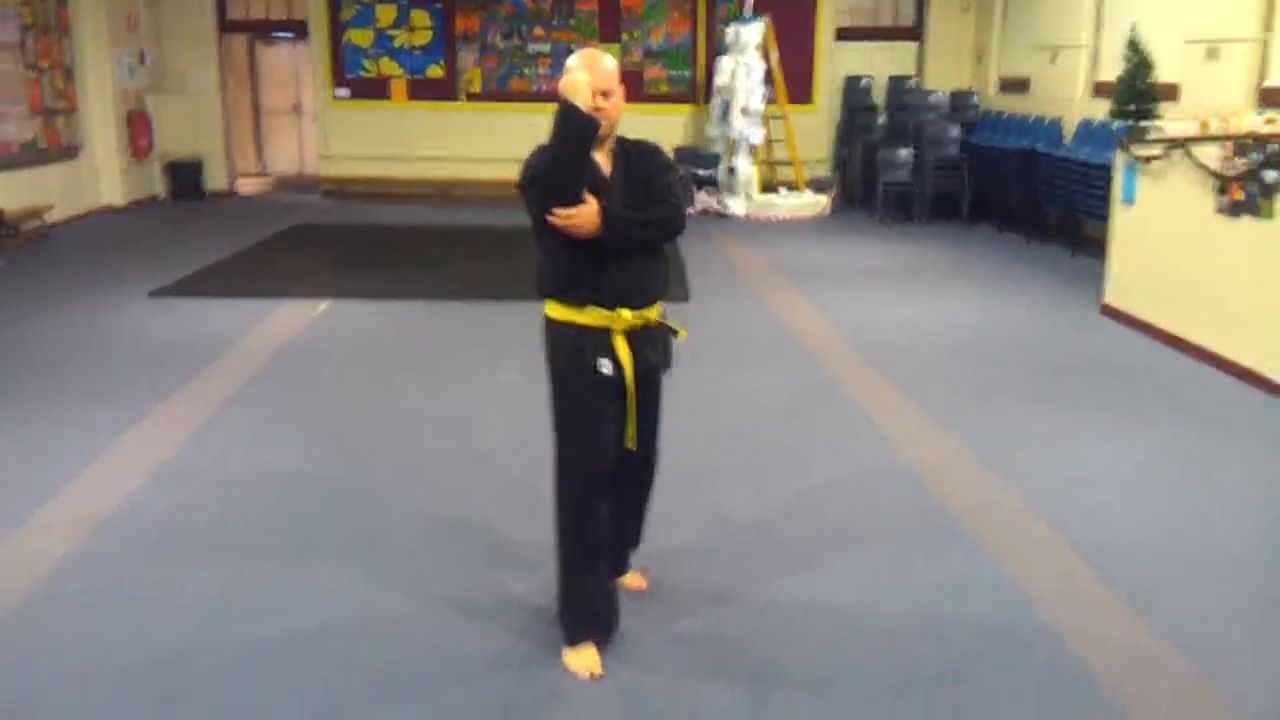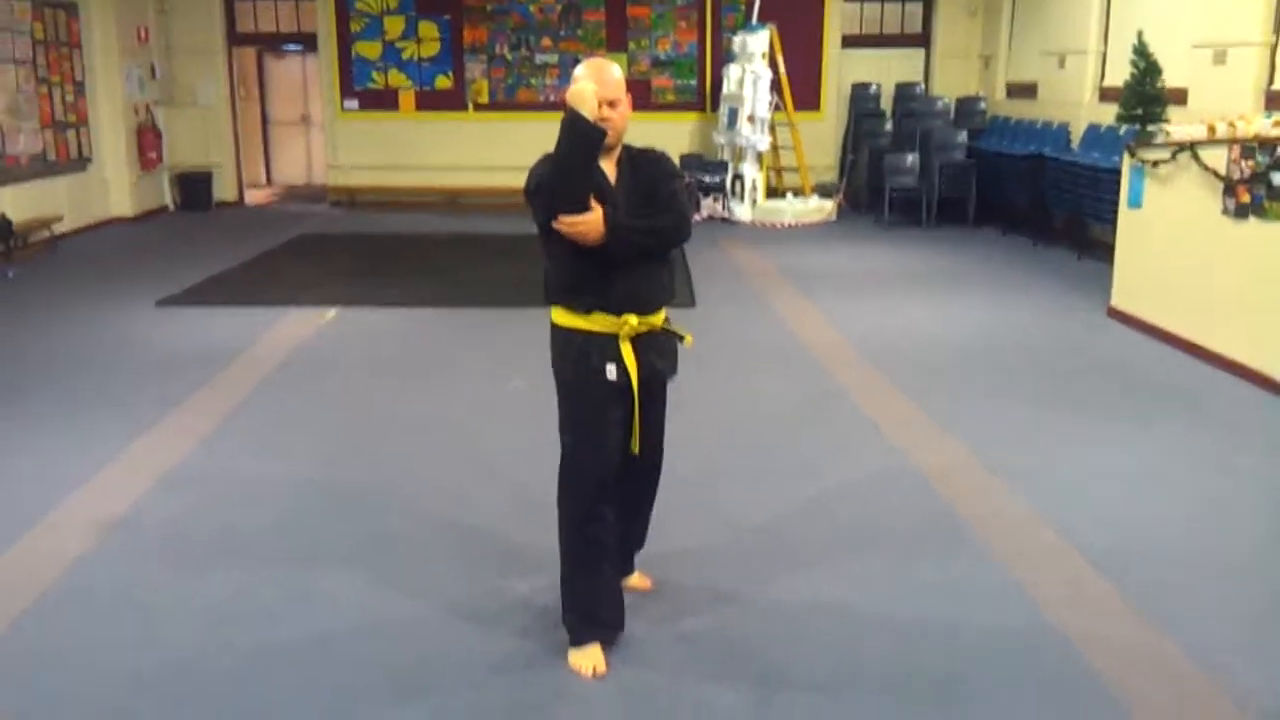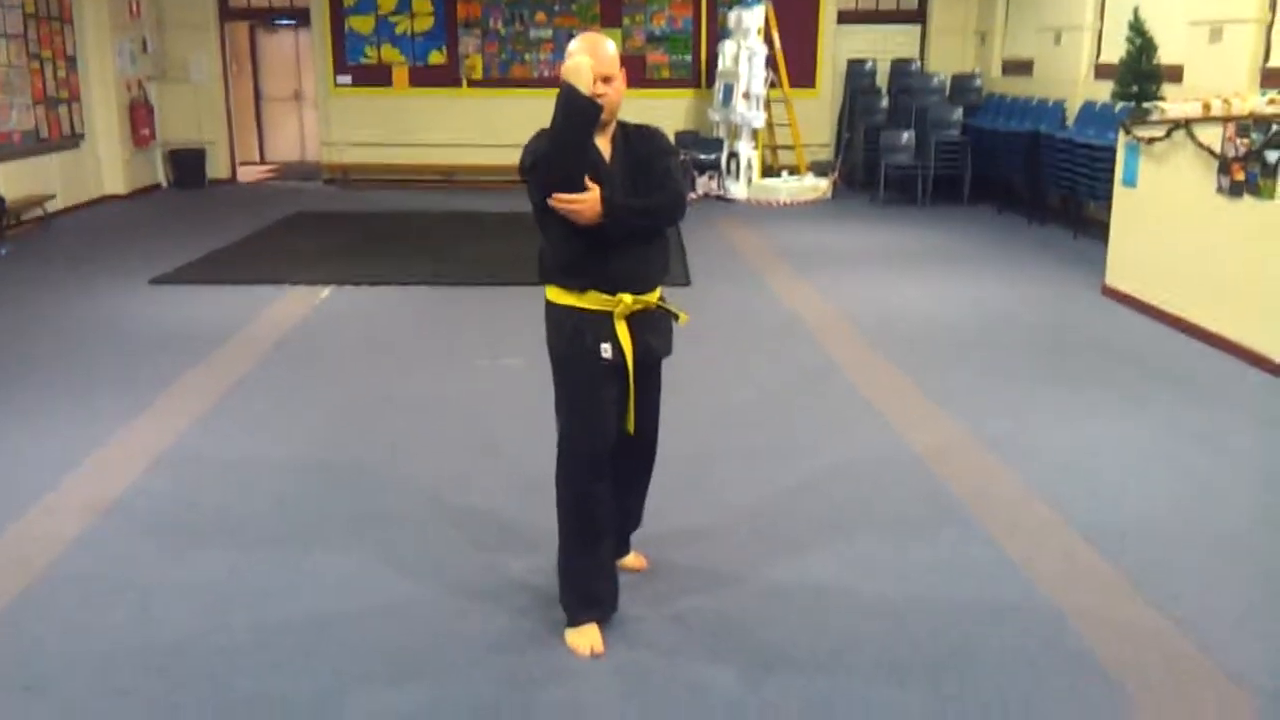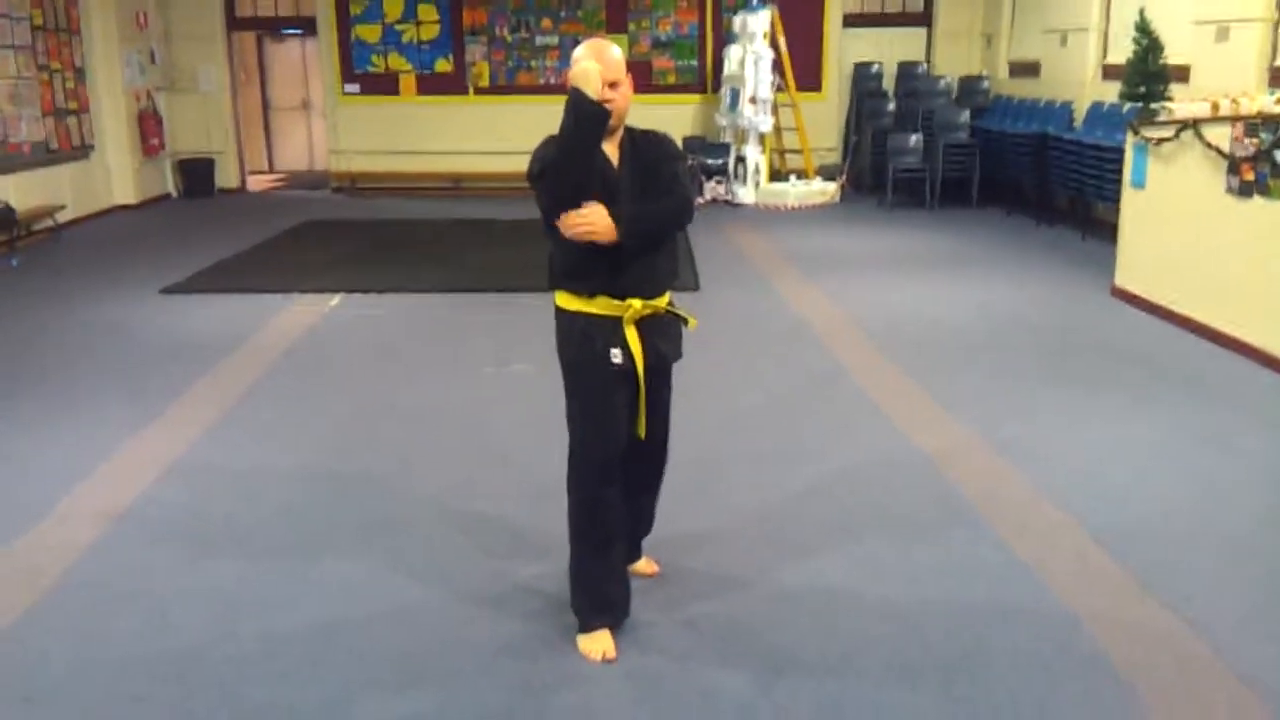
dt=0.1s
person 1, frame 1
left shoulder: (648, 160)
right shoulder: (547, 163)
left elbow: (671, 218)
right elbow: (558, 196)
left wrist: (606, 222)
right wrist: (572, 113)
left hip: (641, 335)
right hip: (580, 338)
left knee: (633, 461)
right knee: (583, 472)
left ankle: (613, 560)
right ankle: (583, 624)
person 1, frame 2
left shoulder: (654, 168)
right shoulder: (553, 170)
left elbow: (675, 225)
right elbow: (563, 205)
left wrist: (610, 231)
right wrist: (578, 125)
left hip: (647, 339)
right hip: (584, 343)
left knee: (640, 463)
right knee: (589, 475)
left ankle: (618, 561)
right ankle: (588, 624)
person 1, frame 3
left shoulder: (649, 145)
right shoulder: (548, 147)
left elbow: (671, 204)
right elbow: (558, 182)
left wrist: (607, 211)
right wrist: (574, 99)
left hip: (642, 319)
right hip: (580, 323)
left knee: (635, 443)
right knee: (586, 453)
left ankle: (614, 541)
right ankle: (584, 603)
person 1, frame 4
left shoulder: (657, 150)
right shoulder: (556, 153)
left elbow: (678, 208)
right elbow: (566, 188)
left wrist: (618, 226)
right wrist: (582, 106)
left hip: (652, 323)
right hip: (590, 328)
left knee: (646, 447)
right knee: (597, 457)
left ankle: (626, 546)
right ankle: (596, 609)
